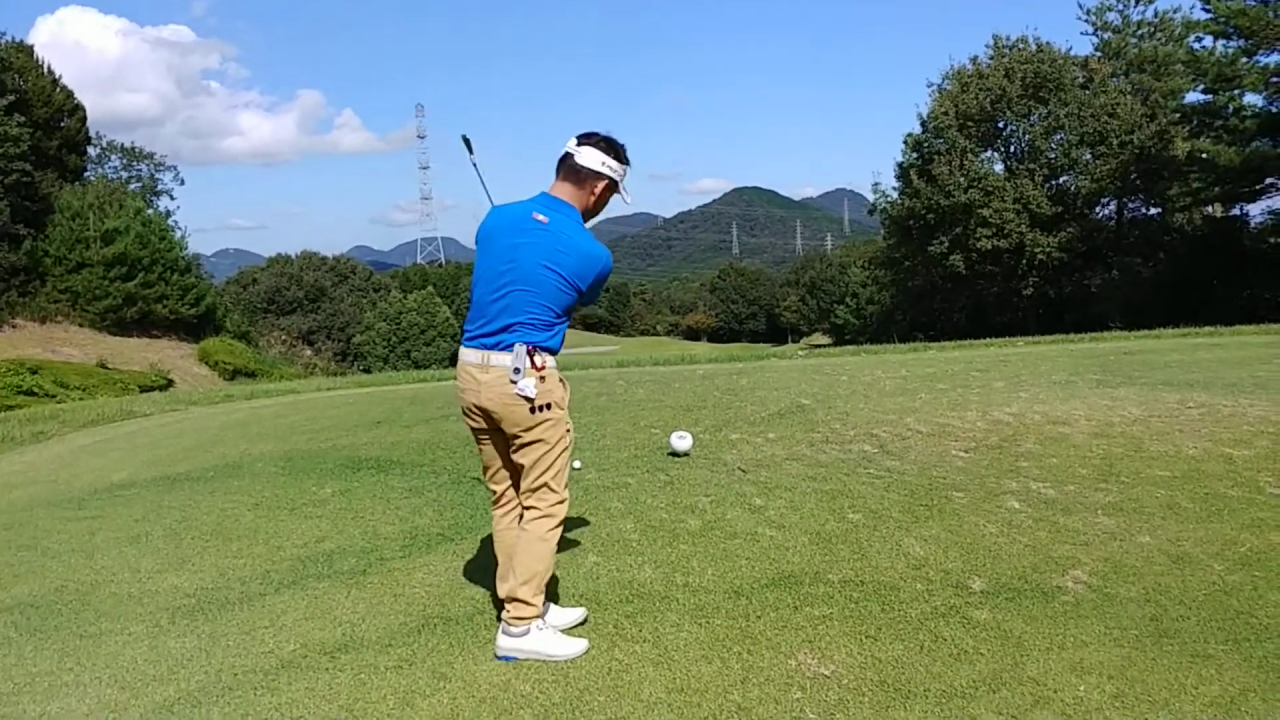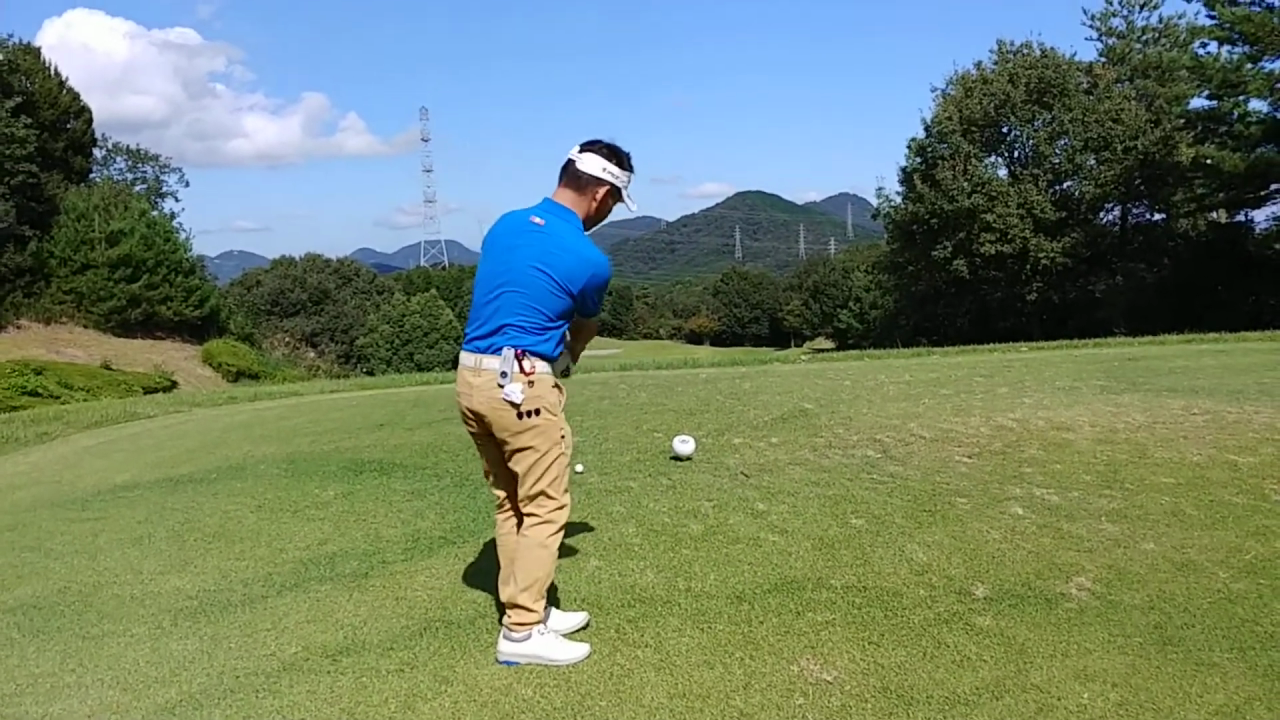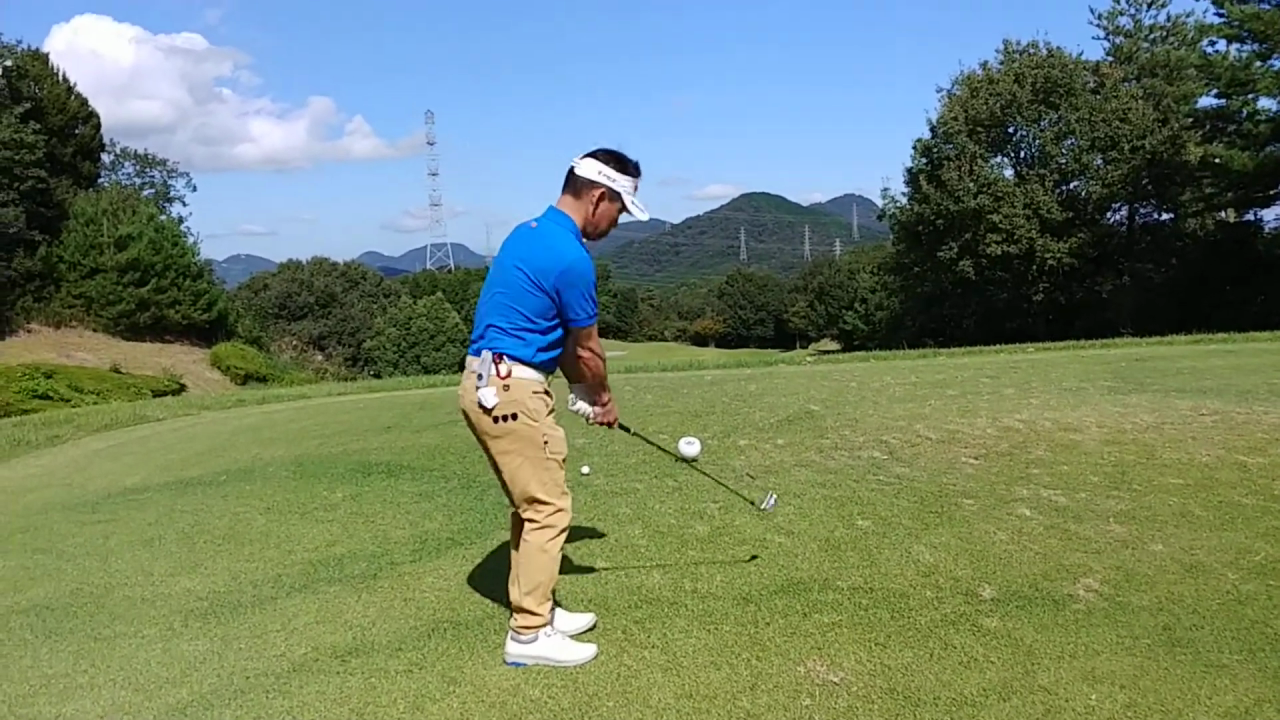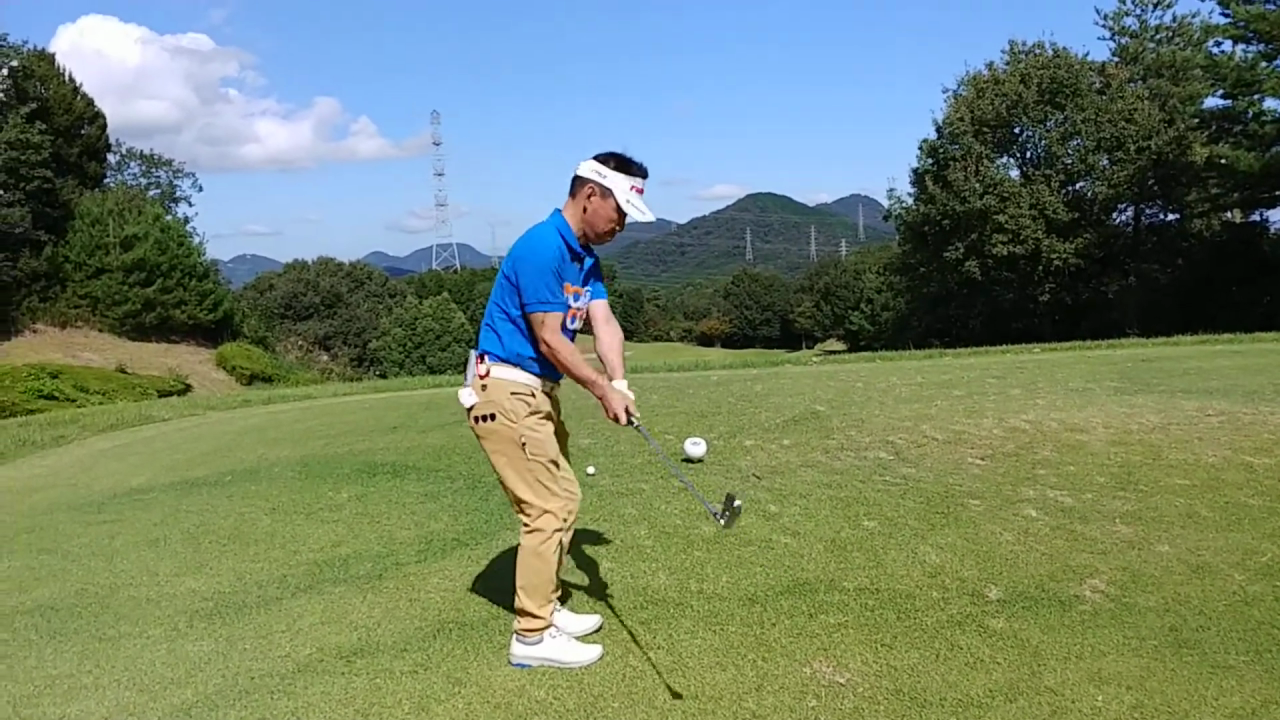
dt=0.2s
person 1, frame 1
left shoulder: (496, 218)
right shoulder: (594, 256)
left hip: (472, 372)
right hip: (527, 380)
left knee: (508, 497)
right knee: (544, 503)
left ankle: (524, 604)
right ankle: (520, 628)
person 1, frame 2
left shoulder: (505, 226)
right shoulder: (591, 262)
right elbow: (584, 329)
right wrist: (567, 358)
left hip: (473, 376)
right hip: (522, 384)
left knee: (511, 502)
right knee: (544, 508)
left ankle: (526, 608)
right ankle: (521, 633)
person 1, frame 3
left shoulder: (527, 233)
right shoulder: (571, 258)
right elbow: (587, 348)
left wrist: (578, 389)
right wrist: (602, 398)
left hip: (486, 383)
right hip: (513, 389)
left knee: (529, 506)
right knee: (546, 510)
left ankle: (535, 609)
right ankle: (527, 634)
person 1, frame 4
left shoulder: (585, 259)
right shoulder: (543, 247)
left elbow: (604, 324)
right elbow: (549, 339)
left wrist: (619, 384)
right wrist: (602, 389)
left hip: (528, 392)
right hip: (505, 391)
left knee: (561, 503)
right knee: (545, 511)
left ankle: (544, 608)
right ankle: (532, 636)
